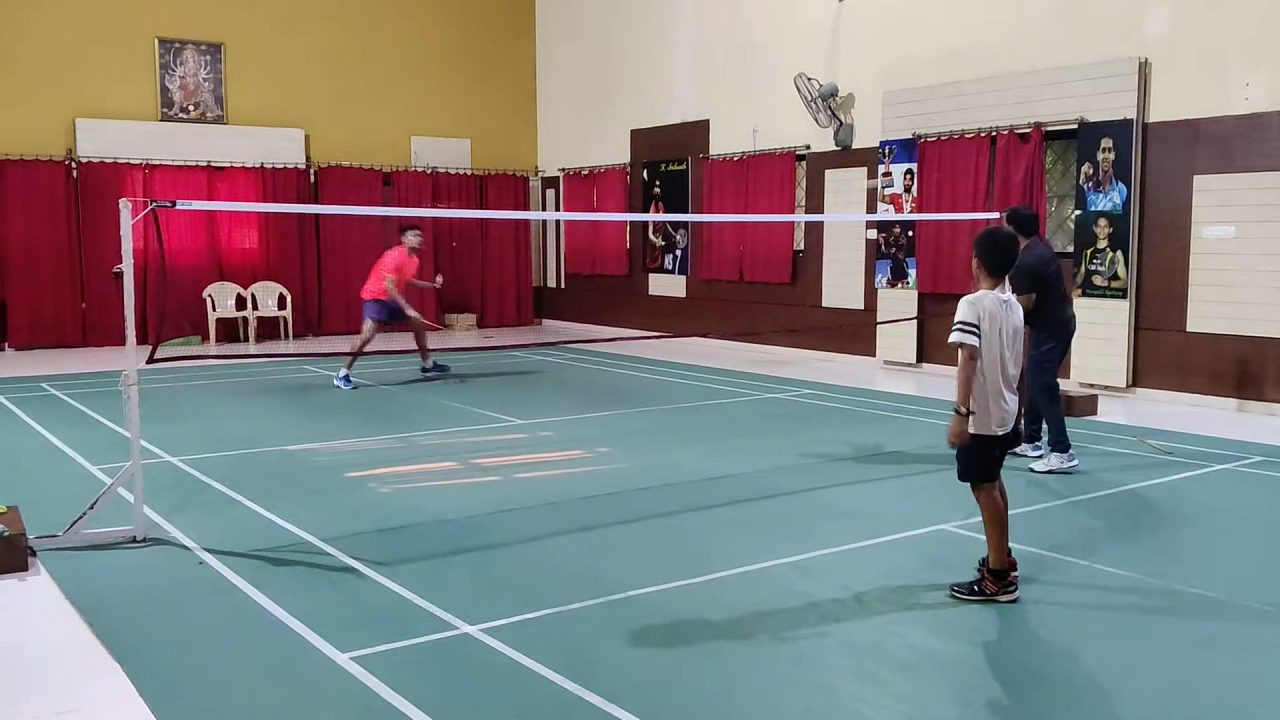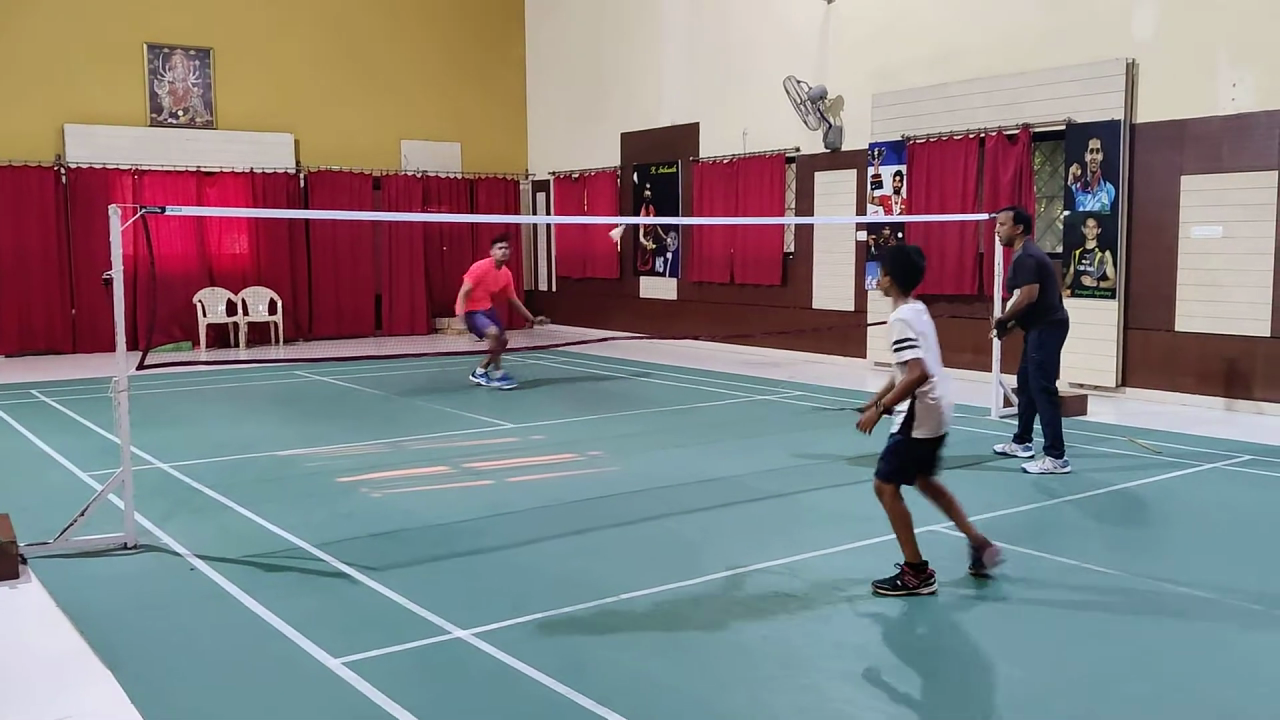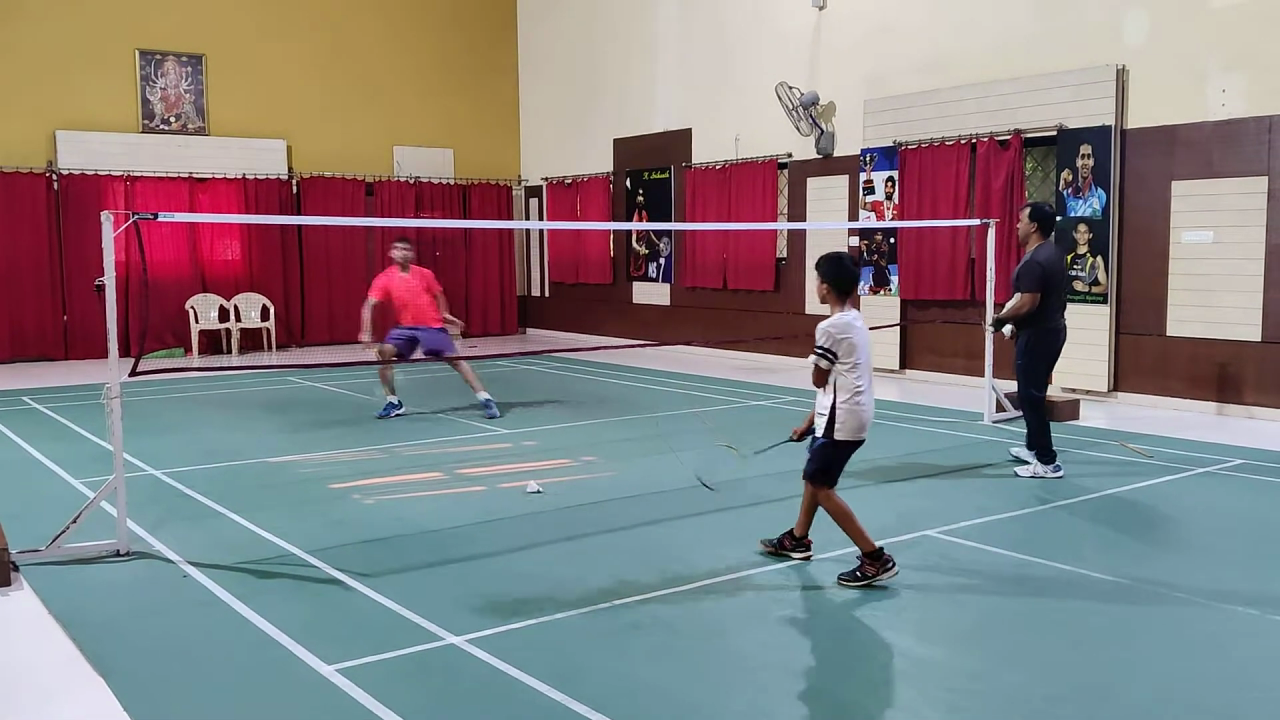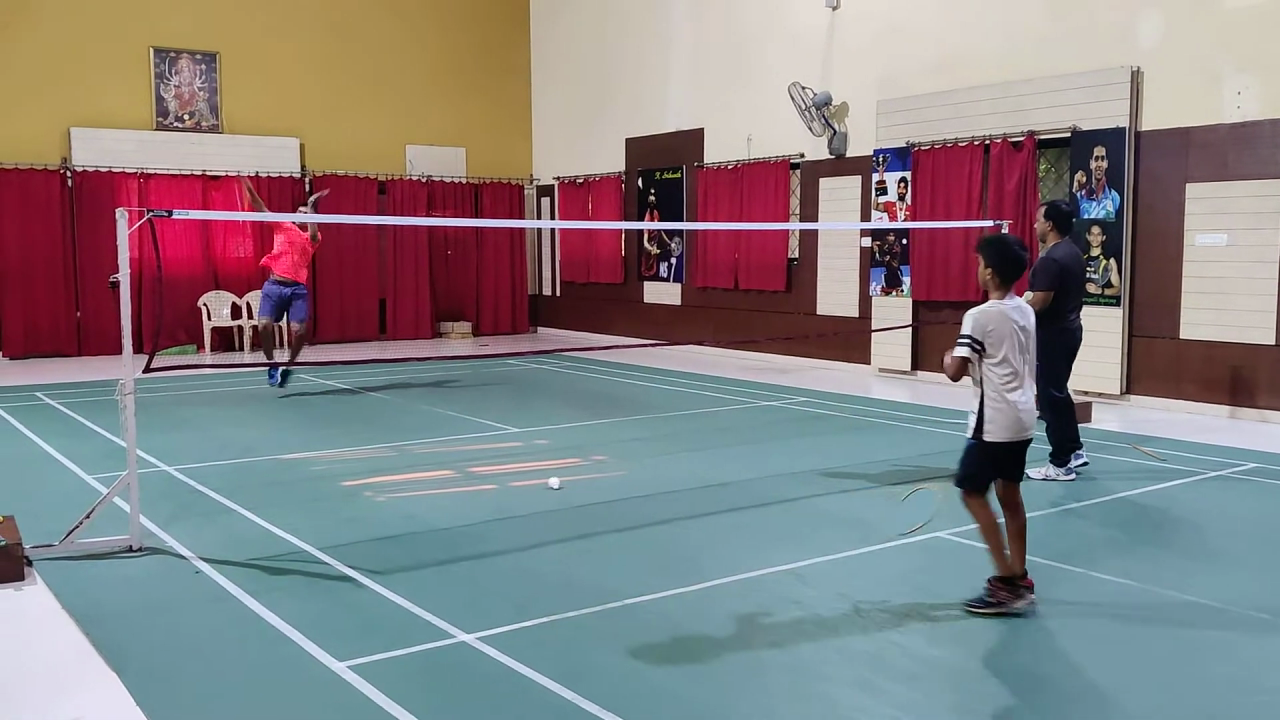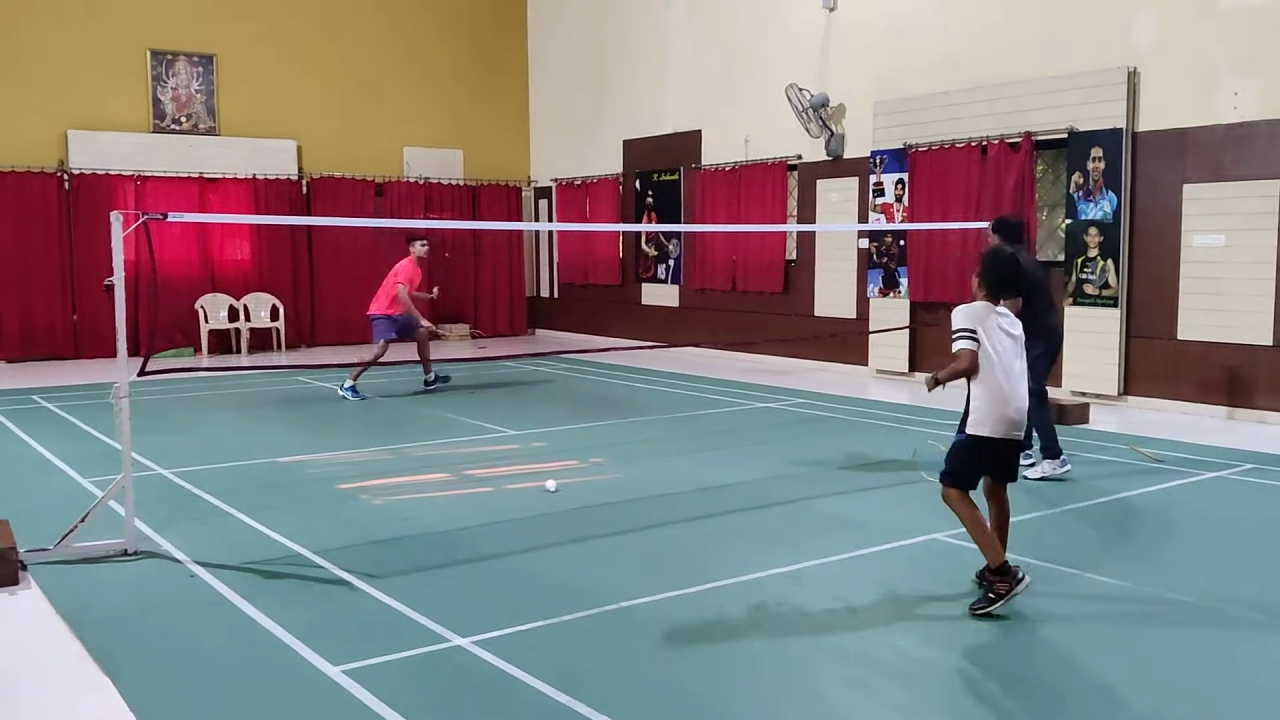
dt=1s
person 1, frame 1
left shoulder: (972, 304)
right shoulder: (1014, 306)
left elbow: (969, 361)
right elbow: (1015, 363)
left wrist: (960, 412)
left hip: (981, 414)
right hip: (1006, 412)
left knee: (984, 488)
right knee: (992, 481)
left ankle: (998, 578)
right ankle: (1002, 558)
person 1, frame 2
left shoulder: (902, 320)
right shoulder: (917, 311)
left elbow: (916, 374)
left wrist: (877, 408)
right wrist: (881, 398)
left hip: (921, 416)
right hip: (931, 413)
left knee: (885, 486)
right knee: (925, 481)
left ankle: (916, 571)
right ankle: (980, 546)
person 1, frame 3
left shoulder: (830, 328)
right shoulder: (855, 320)
left elbow: (819, 380)
left wrist: (815, 363)
right wrist: (810, 422)
left hip: (842, 421)
right hip: (853, 416)
left knee: (821, 488)
right knee: (816, 477)
left ankle: (875, 559)
right ankle: (796, 539)
person 1, frame 4
left shoulder: (978, 317)
right shoulder: (1025, 311)
left elbow: (957, 370)
left wrist: (947, 360)
left hip: (993, 421)
right hip: (1023, 417)
left knee: (973, 494)
right knee: (1009, 493)
left ankle: (1011, 584)
right ankle: (1016, 575)
person 1, frame 5
left shoulder: (967, 313)
right shoulder: (1013, 320)
left elbow: (967, 363)
left wrist: (939, 377)
left hip: (985, 420)
right hip: (1016, 418)
left knee: (953, 490)
right knee: (995, 488)
left ankle: (1001, 570)
right ankle: (1000, 570)
person 2, frame 1
left shoulder: (1025, 261)
right shoulder: (1041, 248)
left elbow: (1025, 305)
left hip: (1049, 330)
right hip: (1057, 324)
left knee: (1044, 388)
right knee: (1034, 383)
left ankle: (1061, 452)
right ankle: (1031, 441)
person 2, frame 2
left shoulder: (1026, 257)
right shoulder: (1025, 254)
left elbow: (1028, 298)
left wrist: (1002, 320)
right wrist: (1009, 324)
left hip: (1046, 329)
right hip: (1039, 328)
left knee: (1042, 389)
right knee: (1026, 384)
left ankle: (1055, 457)
right ankle: (1022, 442)
person 2, frame 3
left shoulder: (1034, 262)
right shoulder: (1053, 254)
left elbow: (1027, 304)
left wrist: (1000, 317)
right wrist: (1011, 317)
left hip: (1036, 336)
right hip: (1052, 331)
left knee: (1030, 398)
right knee: (1036, 394)
left ankle: (1047, 463)
right ankle: (1035, 447)
person 2, frame 4
left shoulder: (1051, 259)
right shoulder: (1073, 253)
left elbow: (1039, 303)
right wrist: (1027, 302)
left hip: (1051, 335)
right hip: (1068, 330)
left knee: (1051, 399)
right knee: (1060, 394)
left ankle: (1061, 465)
right ankle: (1075, 450)
person 2, frame 5
right shoulder: (1023, 258)
left elbow: (1013, 308)
left hip: (1038, 338)
right hip: (1040, 334)
left knee: (1034, 396)
left ankle: (1054, 458)
right ankle: (1023, 449)
person 3, frame 1
left shoulder: (414, 259)
right shoulder: (394, 256)
right elbow: (389, 285)
left wrist: (432, 284)
right wrist: (407, 309)
left hip: (394, 299)
right hip: (375, 298)
left knee: (418, 325)
right knee: (368, 334)
left ankle: (428, 365)
right ankle: (343, 374)
person 3, frame 2
left shoulder: (506, 274)
right shoulder: (480, 267)
left elbow: (513, 298)
right elbow: (464, 292)
left wrist: (531, 318)
right wrist: (462, 317)
left hip: (486, 309)
right hip: (470, 309)
left knee: (502, 341)
right knee: (494, 334)
left ankle: (479, 372)
right ankle: (497, 375)
person 3, frame 3
left shoulder: (425, 275)
right shoulder: (384, 279)
left elbow: (439, 295)
right elbow: (369, 306)
left wrist: (445, 314)
right wrist: (367, 331)
left hip: (433, 326)
right hip: (405, 328)
left knee: (454, 359)
right knee: (384, 352)
left ankle: (485, 398)
right ankle: (393, 402)
person 3, frame 4
left shoulder: (314, 237)
right shoulder: (282, 226)
left elbow: (312, 235)
right elbow: (261, 208)
left wrist: (312, 206)
right wrist: (249, 188)
left hip: (298, 288)
right hip: (275, 285)
left knee: (299, 333)
right knee: (264, 326)
left ankle: (287, 368)
right ankle: (273, 365)
person 3, frame 5
left shoulder: (415, 268)
right shoulder: (406, 267)
right elbow: (402, 296)
left wrist: (429, 295)
right wrist: (421, 319)
left hip: (397, 313)
right hip: (383, 313)
left knee: (423, 335)
right knee: (380, 351)
left ankle: (429, 377)
right ankle: (348, 385)
